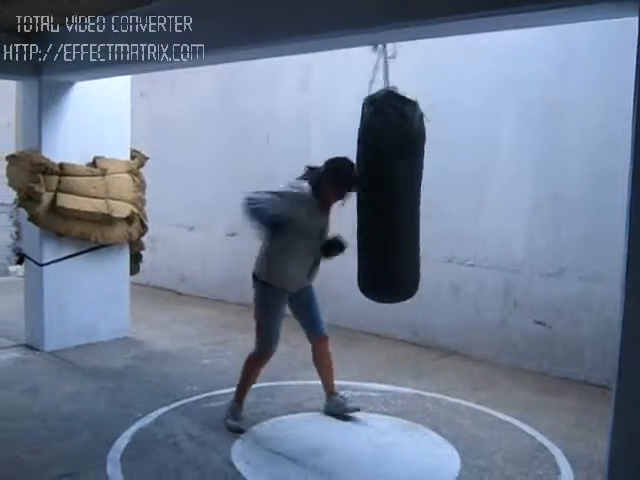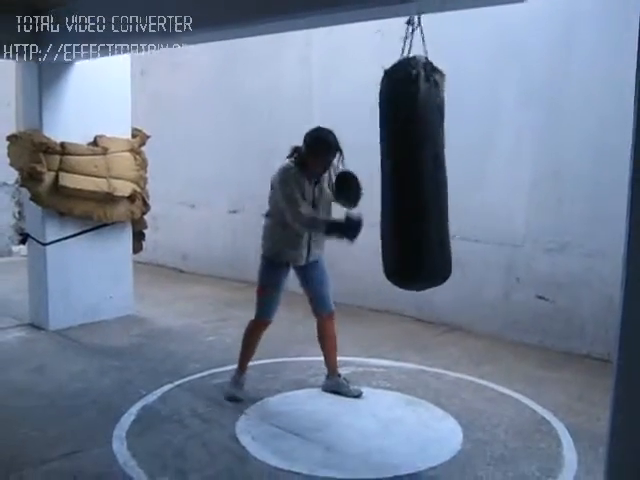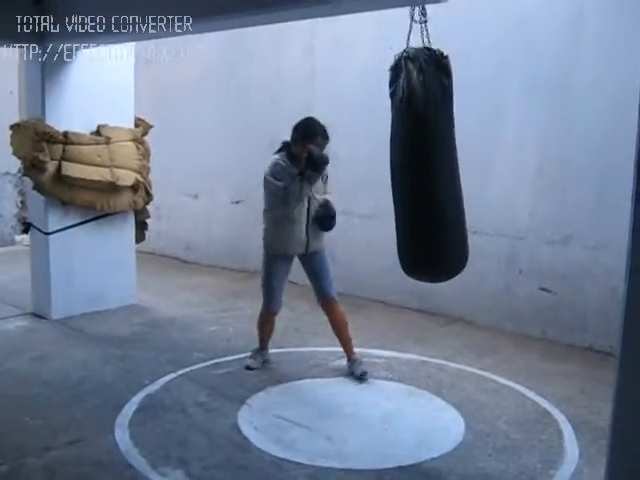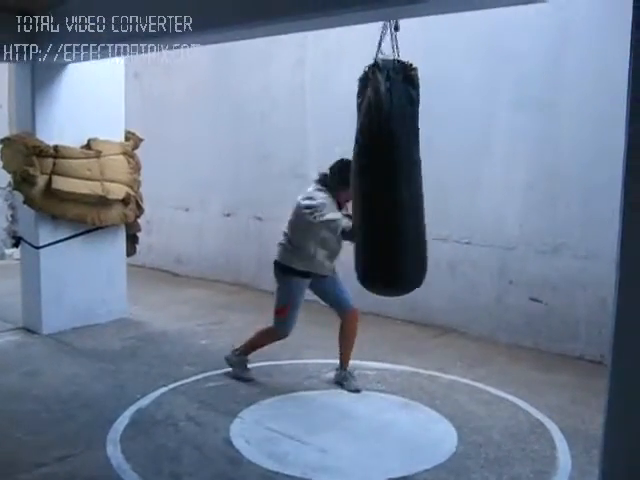
dt=1s
person 1, frame 1
left shoulder: (319, 203)
right shoulder: (300, 193)
right elbow: (254, 201)
left wrist: (330, 245)
right wrist: (271, 220)
left hip: (299, 281)
right hip: (272, 281)
left knee: (320, 339)
right knee: (265, 350)
left ankle: (333, 398)
right ankle: (236, 405)
person 1, frame 2
left shoulder: (325, 175)
right shoulder: (286, 173)
left elbow: (338, 204)
right elbow: (298, 218)
left wrist: (347, 194)
right wrist: (335, 227)
left hip: (311, 255)
right hip: (278, 254)
left knee: (326, 314)
right knee: (263, 319)
left ankle: (333, 377)
right ankle: (239, 375)
person 1, frame 3
left shoulder: (315, 165)
right shoulder: (278, 166)
right elbow: (290, 200)
left wrist: (325, 210)
right wrist: (309, 174)
left hip: (312, 244)
right hip: (279, 246)
left knee: (329, 301)
right knee: (271, 307)
left ankle: (351, 357)
right ankle: (262, 350)
person 1, frame 4
left shoulder: (330, 199)
right shoulder: (318, 199)
right elbow: (331, 220)
left wrist: (345, 225)
right wrist: (355, 230)
left hip: (321, 269)
right hip: (293, 269)
left knee: (350, 315)
right knee: (282, 329)
left ankle: (343, 371)
right ankle: (237, 356)
